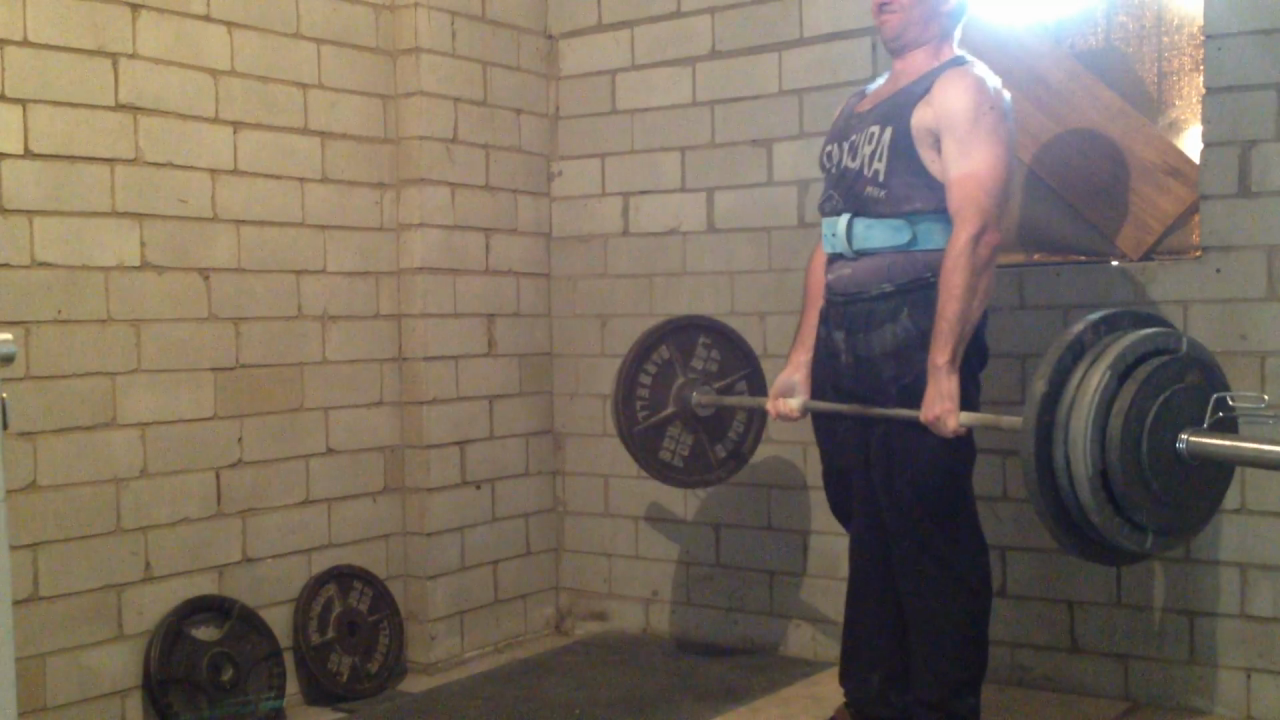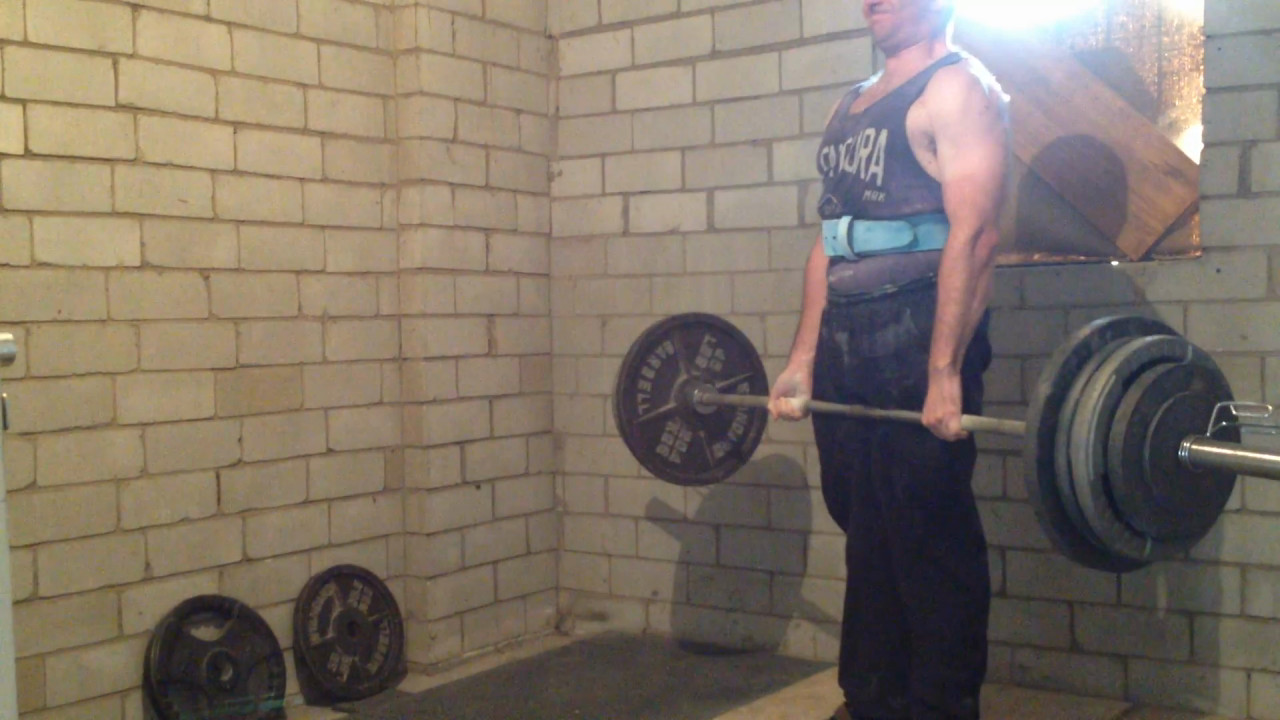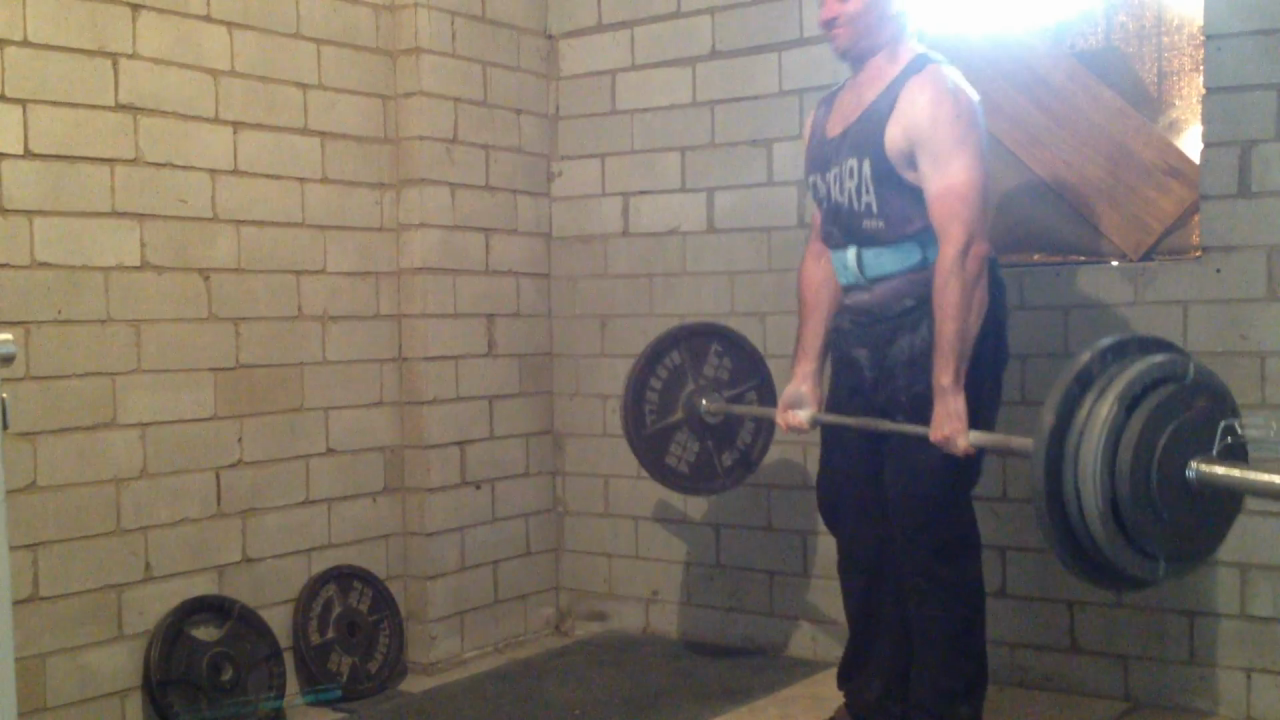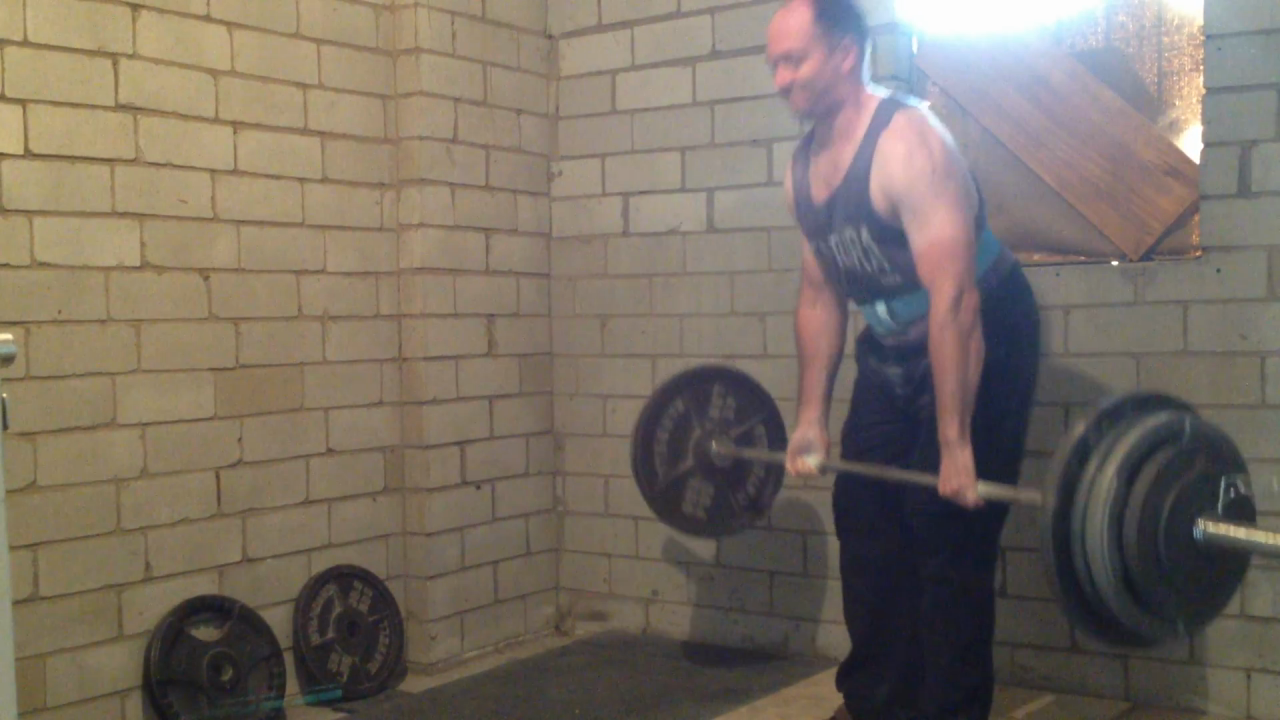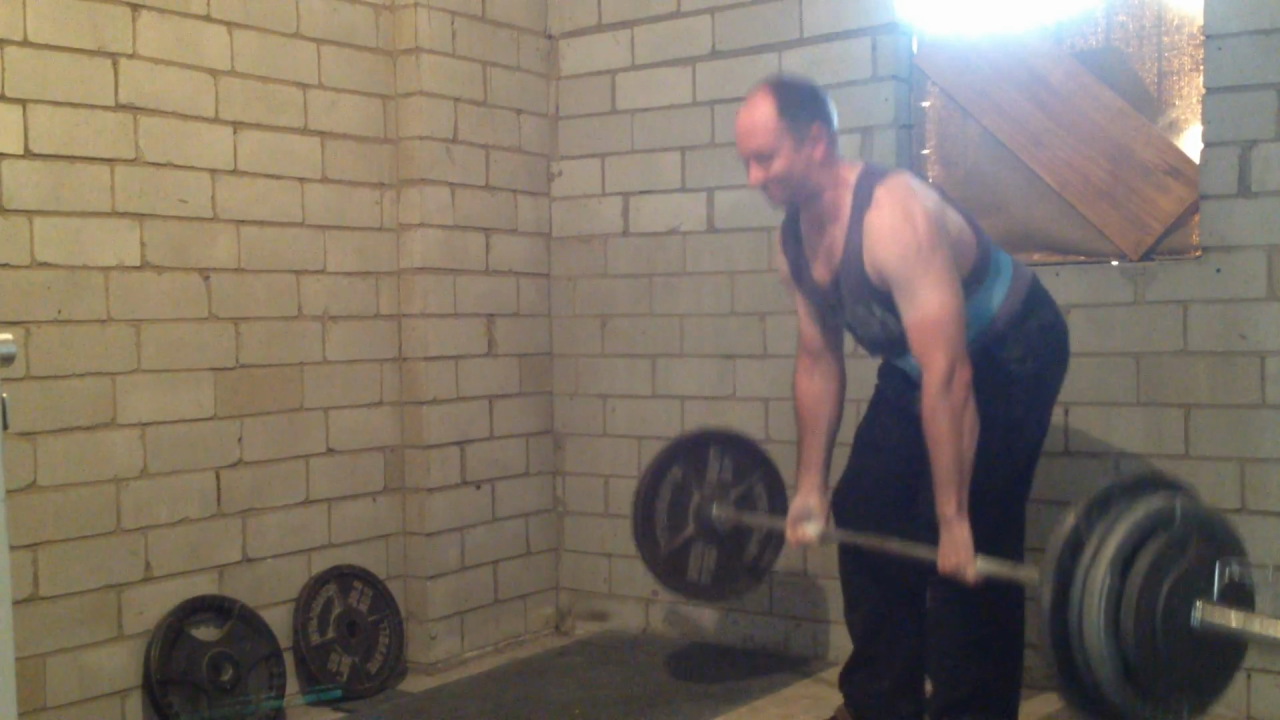
dt=0.3s
person 1, frame 1
left shoulder: (964, 91)
right shoulder: (861, 103)
left elbow: (976, 233)
left wrist: (945, 369)
right wrist: (802, 356)
left hip: (916, 335)
right hip: (844, 337)
left knee: (931, 534)
right knee: (867, 530)
person 1, frame 2
left shoulder: (958, 89)
right shoulder: (852, 103)
left elbow: (973, 234)
left wrist: (946, 373)
right wrist: (802, 358)
left hip: (918, 333)
right hip: (846, 336)
left knee: (929, 531)
right knee: (864, 527)
person 1, frame 3
left shoulder: (933, 94)
right shoulder: (827, 112)
left elbow: (962, 246)
left wrist: (950, 389)
right wrist: (806, 370)
left hip: (932, 337)
right hip: (862, 343)
left knee: (928, 534)
right knee: (857, 527)
person 1, frame 4
left shoulder: (907, 144)
right shoulder: (804, 166)
left elbow: (955, 299)
right elbow: (818, 294)
left wrist: (955, 447)
right wrist: (811, 417)
left hip: (980, 336)
right hip: (891, 350)
left knee: (949, 534)
right knee: (867, 524)
person 1, frame 5
left shoulder: (895, 218)
right shoulder: (794, 241)
left elbow: (948, 377)
right elbow: (818, 362)
left wrist: (954, 521)
right wrist: (811, 486)
left hip: (1008, 353)
right hip: (913, 366)
left knee: (963, 551)
right knee: (864, 515)
